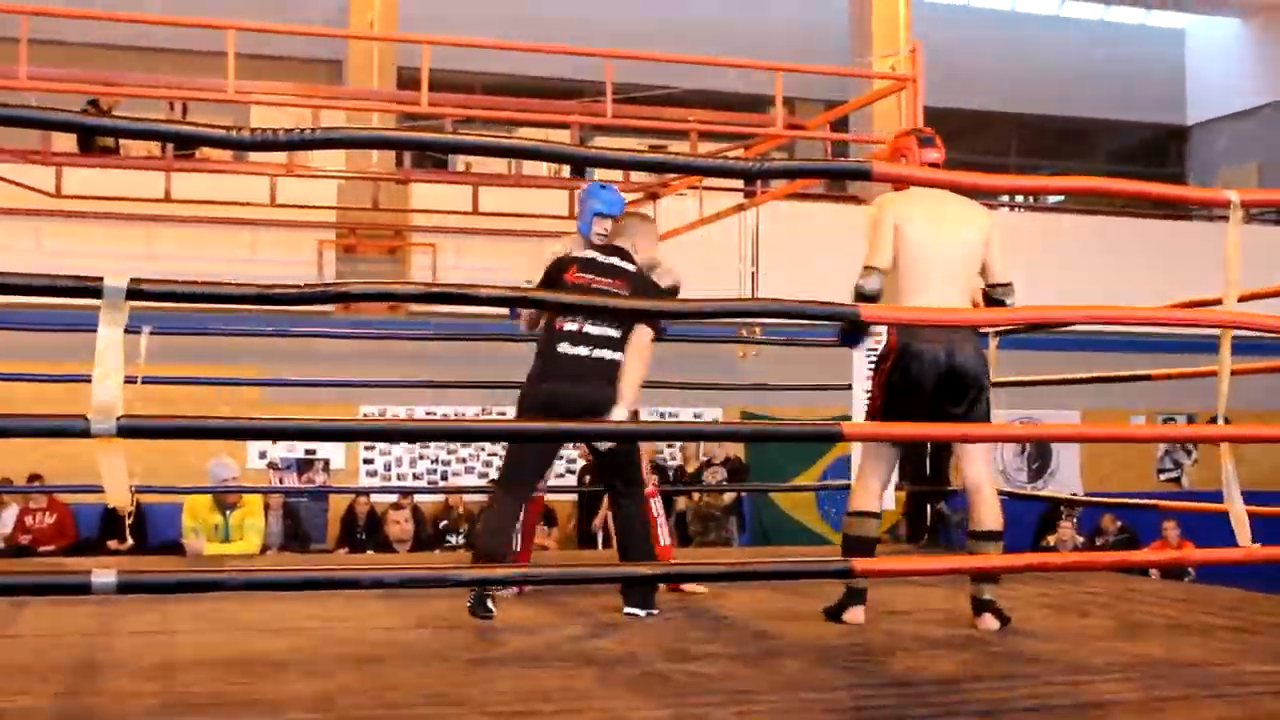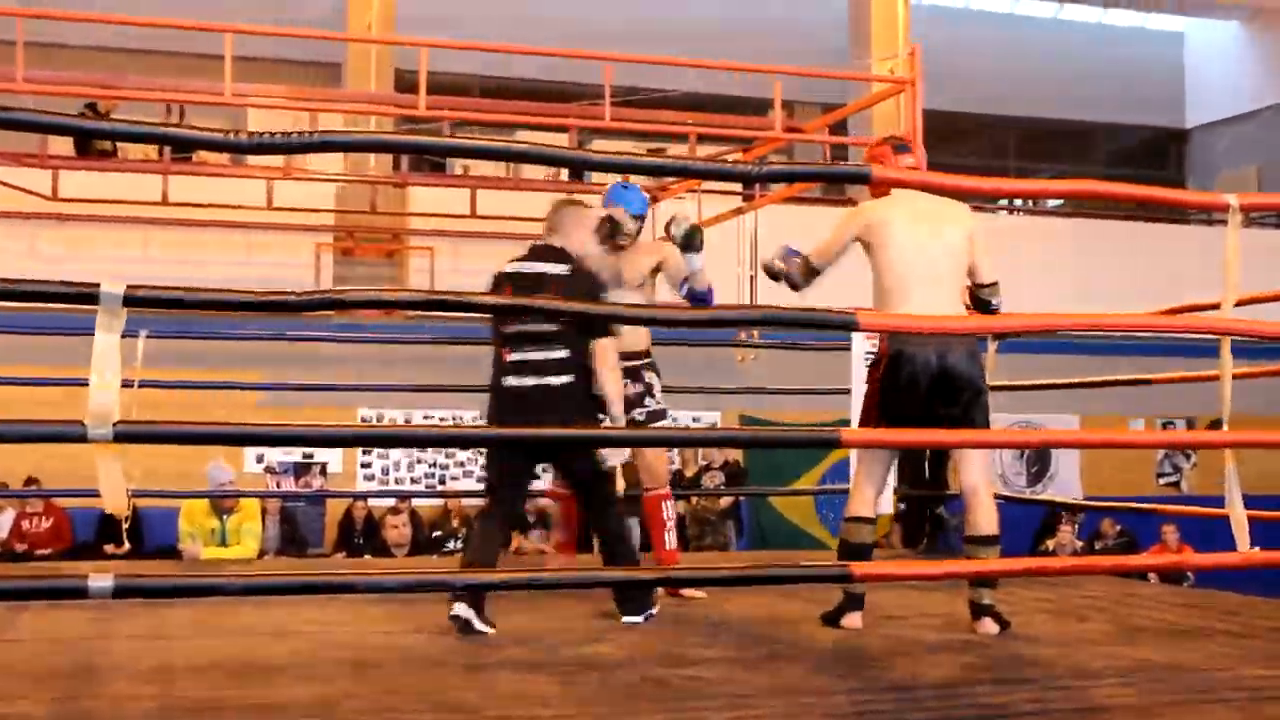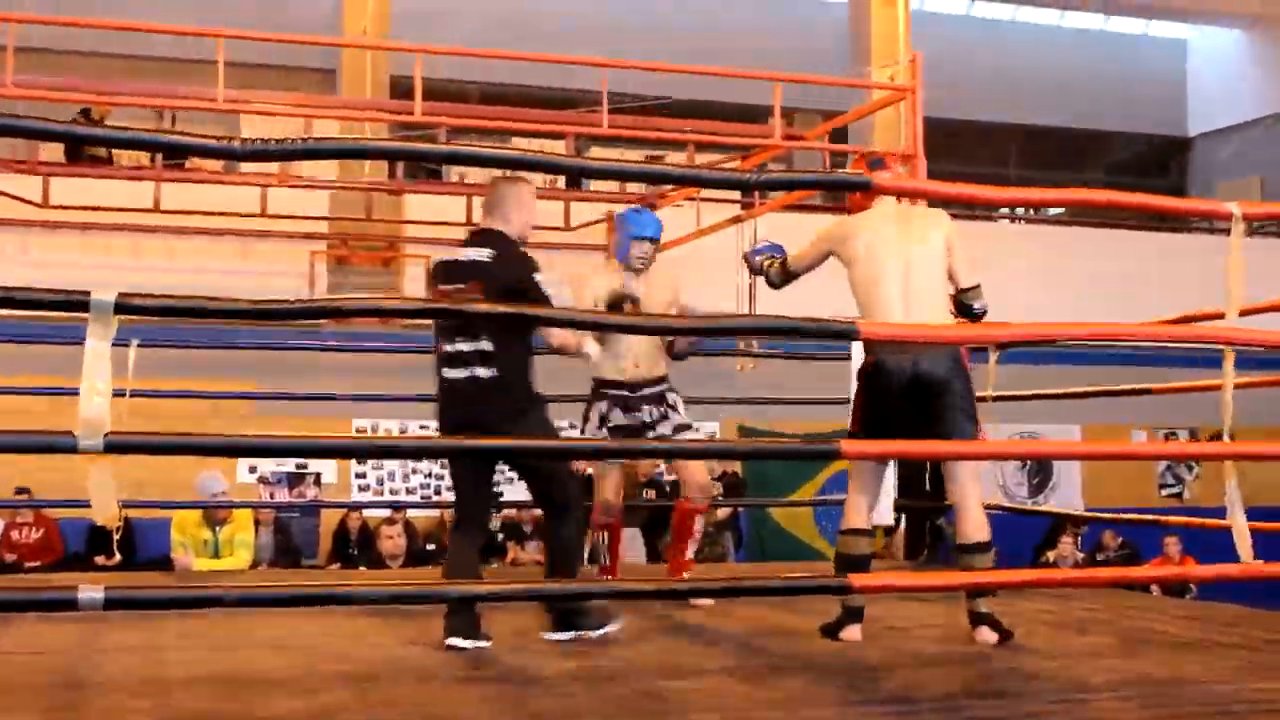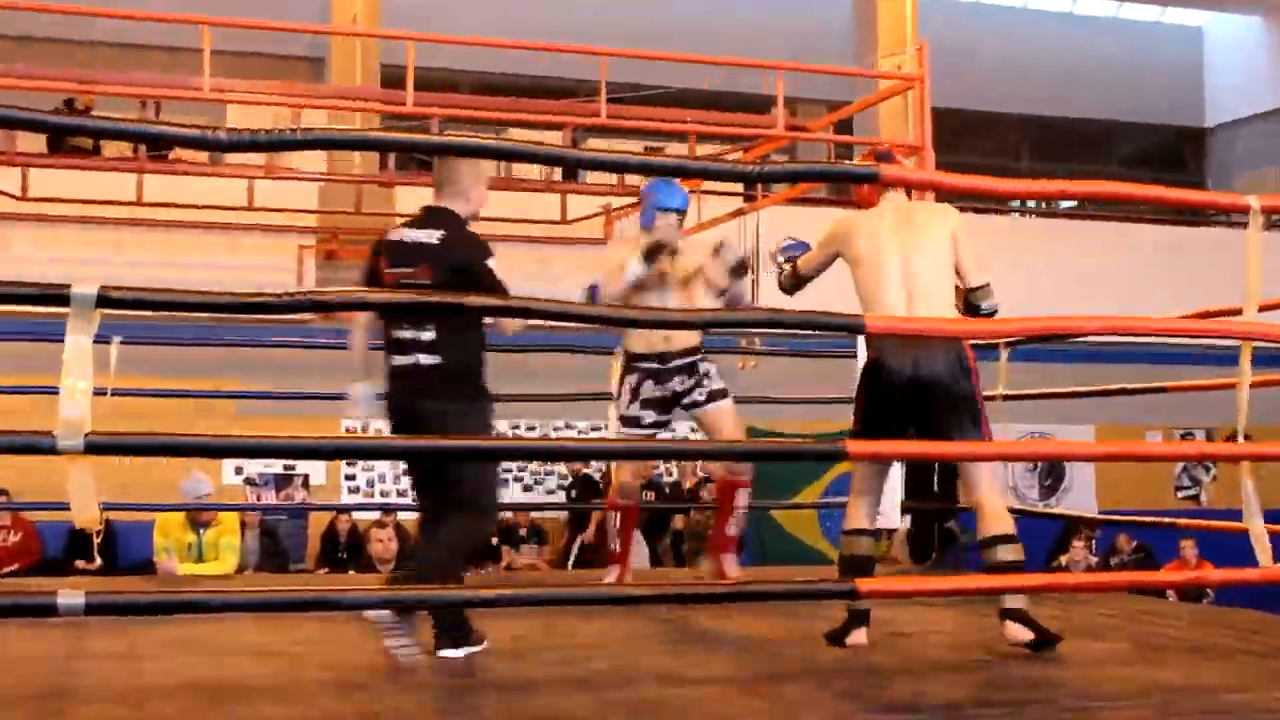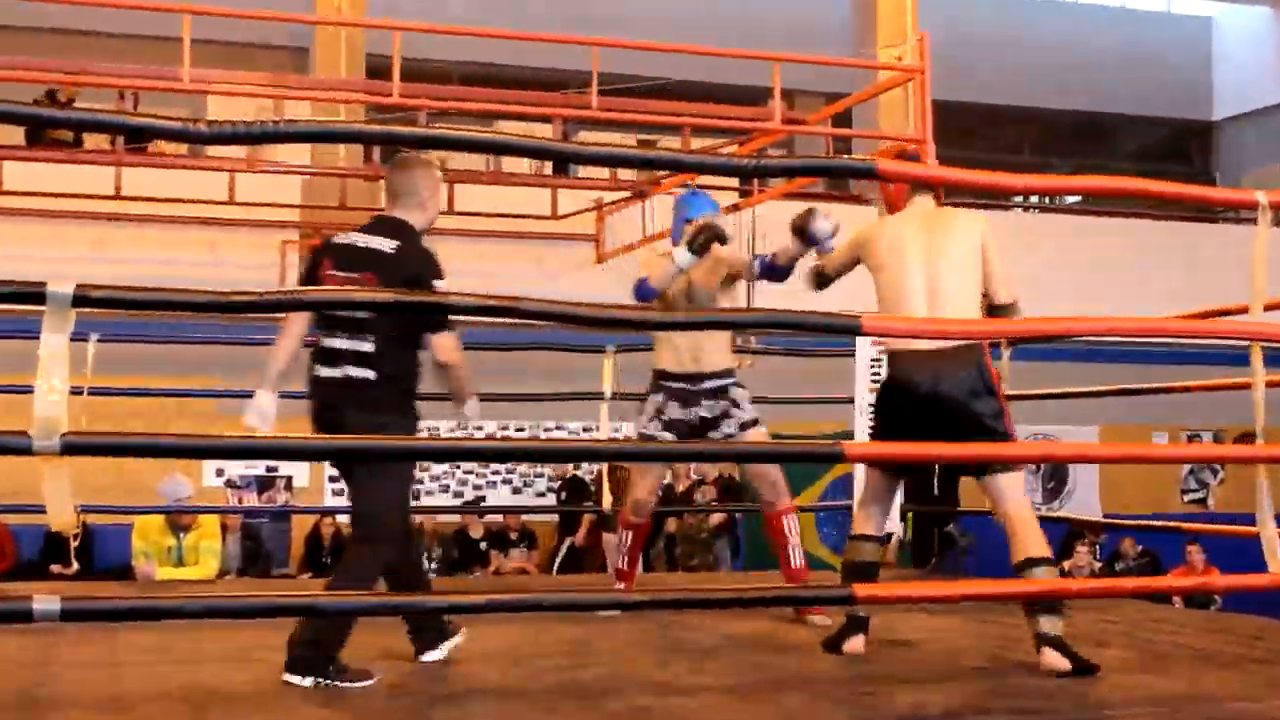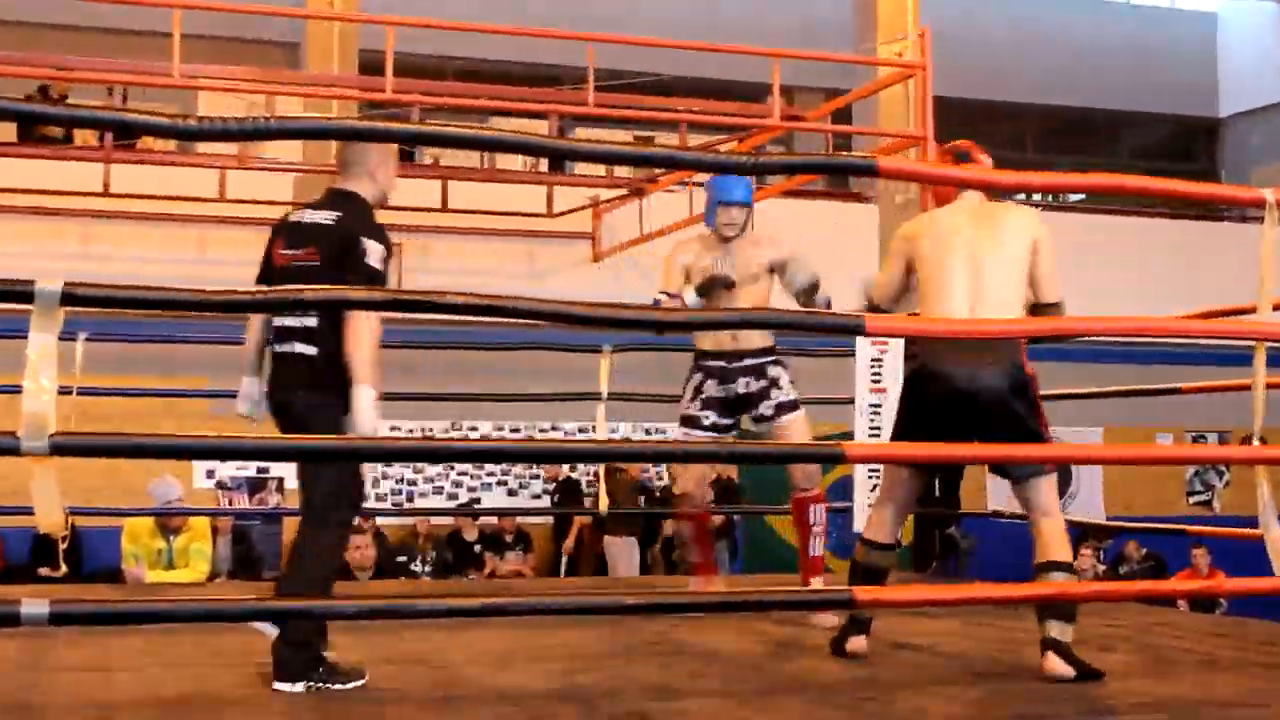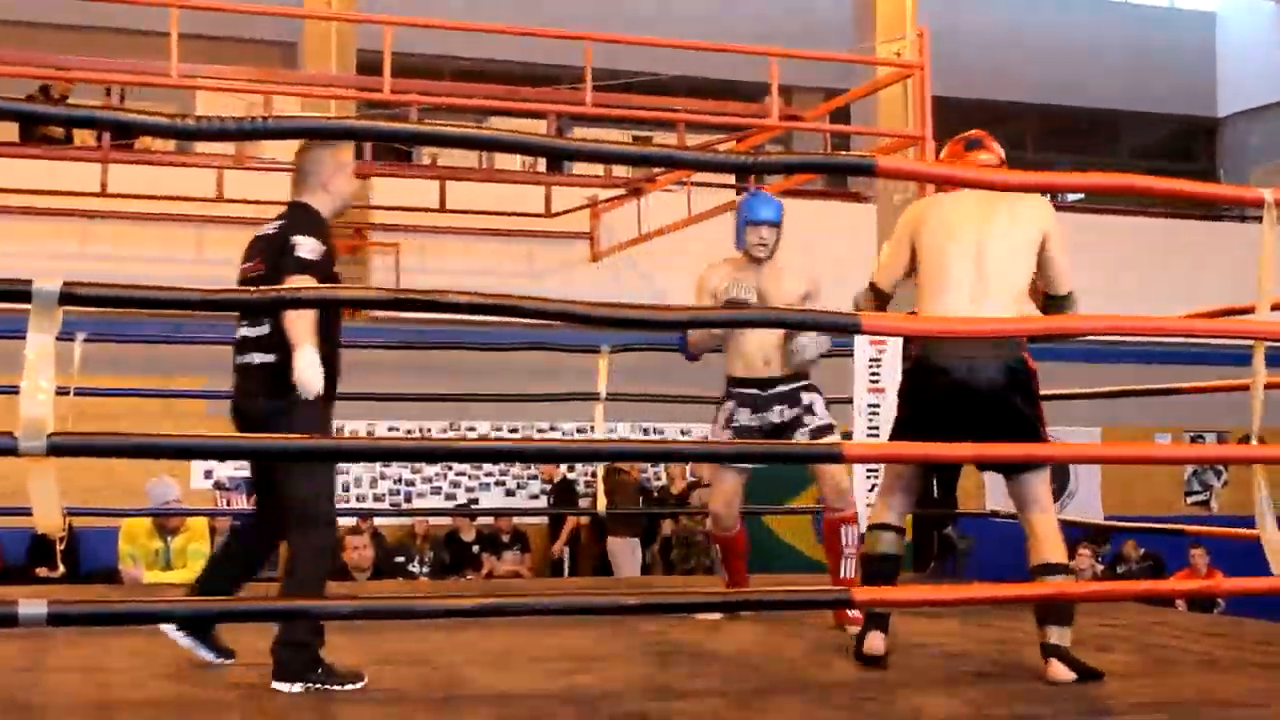
dt=0.2s
person 1, frame 1
left shoulder: (891, 205)
right shoulder: (977, 214)
left elbow: (873, 281)
right elbow: (1002, 297)
left wrist: (855, 322)
left hip: (911, 346)
right hip: (965, 349)
left knee: (872, 475)
right knee: (979, 479)
left ankle: (854, 596)
right ankle: (986, 603)
person 1, frame 2
left shoulder: (870, 214)
right shoulder: (960, 213)
left elbow: (809, 269)
right elbow: (989, 298)
left wrist: (779, 265)
left hip: (906, 351)
right hip: (961, 350)
left knee: (868, 481)
right knee: (976, 484)
left ankle: (852, 603)
right ankle: (984, 607)
person 1, frame 3
left shoulder: (847, 230)
right shoulder: (938, 221)
left elbow: (784, 272)
right elbow: (973, 303)
left wrist: (760, 263)
left hip: (886, 362)
right hip: (942, 357)
left knee: (861, 492)
right knee: (965, 491)
left ankle: (851, 615)
right ankle: (983, 616)
person 1, frame 4
left shoulder: (851, 227)
right shoulder: (943, 216)
left elbow: (796, 278)
right elbow: (982, 302)
left wrist: (784, 267)
left hip: (888, 362)
right hip: (945, 358)
left knee: (864, 493)
right knee: (985, 489)
left ankle: (856, 619)
right ankle: (1015, 613)
person 1, frame 5
left shoulder: (874, 235)
right shoulder: (971, 223)
left elbow: (823, 272)
right elbow: (1006, 312)
left wrist: (818, 249)
left hip: (908, 378)
right hip: (967, 373)
left knee: (872, 504)
right knee: (1017, 511)
left ankle: (854, 627)
right ankle: (1051, 640)
person 1, frame 6
left shoulder: (918, 230)
right shoulder: (1024, 220)
left elbow: (878, 307)
right elbow: (1052, 312)
left hip: (937, 372)
right hip: (1004, 372)
left knee: (890, 503)
right knee: (1045, 514)
left ankle: (857, 627)
right ankle: (1057, 645)
person 1, frame 7
left shoulder: (923, 212)
right shoulder: (1035, 210)
left elbow: (871, 303)
right elbow: (1063, 306)
left hip: (933, 361)
right hip: (1002, 363)
left knee: (895, 493)
right knee: (1039, 512)
left ankle: (875, 628)
right ankle: (1058, 650)
person 2, frame 1
left shoulder: (565, 266)
right shoulder: (645, 286)
left elbow: (530, 320)
right elbow: (640, 347)
right wrist: (622, 409)
left hip: (548, 391)
right hip: (604, 396)
left knee: (513, 487)
right knee: (628, 495)
left ankle: (485, 579)
right ankle: (640, 595)
person 2, frame 2
left shoulder: (504, 277)
right shoulder: (584, 283)
right elbow: (605, 354)
right wrist: (618, 423)
left hip: (509, 415)
right hip: (566, 417)
left knee: (498, 512)
right knee: (603, 508)
left ankle: (468, 598)
right ankle: (635, 602)
person 2, frame 3
left shoulder: (444, 266)
right shoulder: (515, 264)
right elbow: (554, 336)
right wrist: (587, 345)
left hip: (457, 410)
right hip: (512, 409)
left knee: (471, 518)
right knee: (565, 504)
left ankle: (461, 623)
right ankle: (567, 614)
person 2, frame 4
left shoulder: (390, 242)
right shoulder: (465, 246)
left elbow: (363, 315)
right elbow: (511, 322)
left wrist: (362, 379)
left hip: (404, 396)
right hip: (455, 398)
left knee: (439, 512)
right knee: (473, 511)
left ankle: (452, 630)
person 2, frame 5
left shoulder: (333, 247)
right shoulder: (416, 260)
left elbow: (296, 321)
right elbow: (445, 351)
left wrist: (267, 390)
right wrist: (466, 399)
left hip: (329, 407)
right hip: (381, 414)
left knee: (387, 518)
right knee: (379, 534)
left ankle: (429, 631)
right ankle: (311, 655)
person 2, frame 6
left shoulder: (291, 224)
right shoulder: (362, 230)
left elbow: (264, 305)
right elbow: (361, 312)
left wrist: (249, 378)
right wrist: (365, 391)
left hip: (286, 385)
right hip: (328, 390)
left knee: (336, 500)
right knee: (326, 518)
left ankle: (287, 611)
right ankle: (299, 661)
person 2, frame 7
left shoulder: (266, 238)
right shoulder: (309, 233)
right elbow: (298, 293)
right wrist: (307, 353)
left hip: (253, 395)
right hip: (292, 400)
left knee: (271, 515)
right knee: (313, 526)
left ankle: (195, 619)
right ankle: (298, 662)
person 3, frame 1
left shoulder: (626, 257)
right shoulder: (556, 253)
left elbow: (648, 311)
right elbow: (523, 311)
left wrist: (659, 294)
left hip: (609, 370)
right hip: (562, 368)
left knee: (635, 465)
right knee: (533, 470)
right ankle: (519, 547)
person 3, frame 2
left shoulder: (655, 252)
left elbow: (701, 299)
left wrist: (692, 253)
right wrist: (596, 245)
left hip: (638, 370)
left knee: (655, 471)
left ankle: (669, 572)
right ankle: (565, 554)
person 3, frame 3
left shoulder: (668, 288)
right shoulder: (594, 281)
left elbow: (678, 353)
left wrist: (684, 338)
right wrist: (608, 311)
left hip: (657, 394)
right hip: (611, 397)
left knee: (699, 484)
right knee: (609, 499)
left ankle: (680, 573)
right ankle: (608, 577)
person 3, frame 4
left shoulder: (697, 250)
right shoulder: (621, 250)
left elbow: (732, 306)
right elbow: (599, 301)
left wrist: (736, 276)
right wrist: (640, 264)
left hip: (691, 365)
right hip: (642, 372)
left knee: (738, 455)
right knee: (628, 479)
left ankle: (723, 551)
right ankle: (617, 567)
person 3, frame 5
left shoulder: (727, 261)
right shoulder: (659, 263)
left elbow: (769, 268)
right elbow: (644, 292)
left wrist: (800, 244)
right wrist: (687, 254)
left hip: (723, 389)
right hip: (671, 392)
left knee: (774, 485)
right knee: (640, 497)
left ankle: (800, 591)
right ankle: (623, 585)
person 3, frame 6
left shoulder: (770, 249)
right shoulder: (685, 253)
left elbow: (816, 304)
left wrist: (812, 293)
right wrist: (698, 294)
left hip: (763, 368)
right hip: (711, 374)
left knee: (807, 471)
right knee: (689, 487)
left ankle: (814, 583)
right ankle: (705, 573)
person 3, frame 7
left shoulder: (800, 277)
right shoulder: (714, 277)
left elbow: (823, 332)
right elbow: (691, 347)
left wrist: (814, 343)
left hip: (796, 393)
right hip: (743, 399)
left knee: (839, 491)
right knee: (721, 511)
left ankle: (845, 601)
right ankle: (736, 590)
